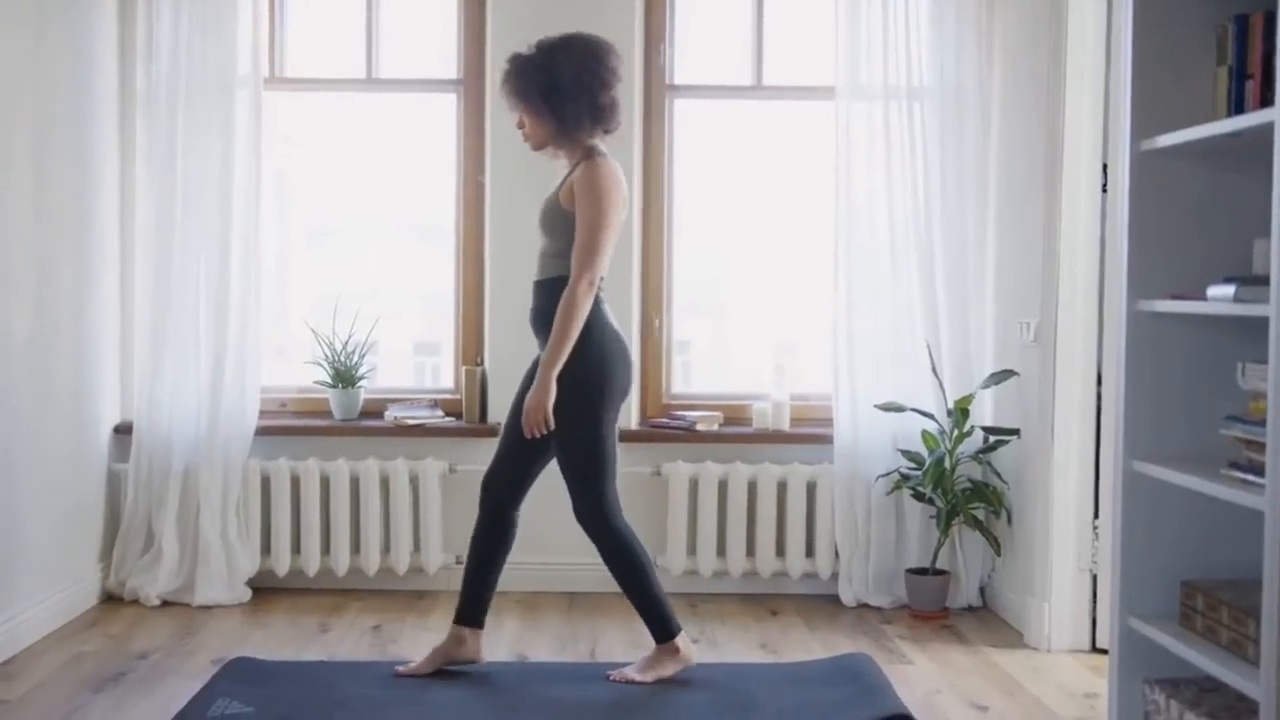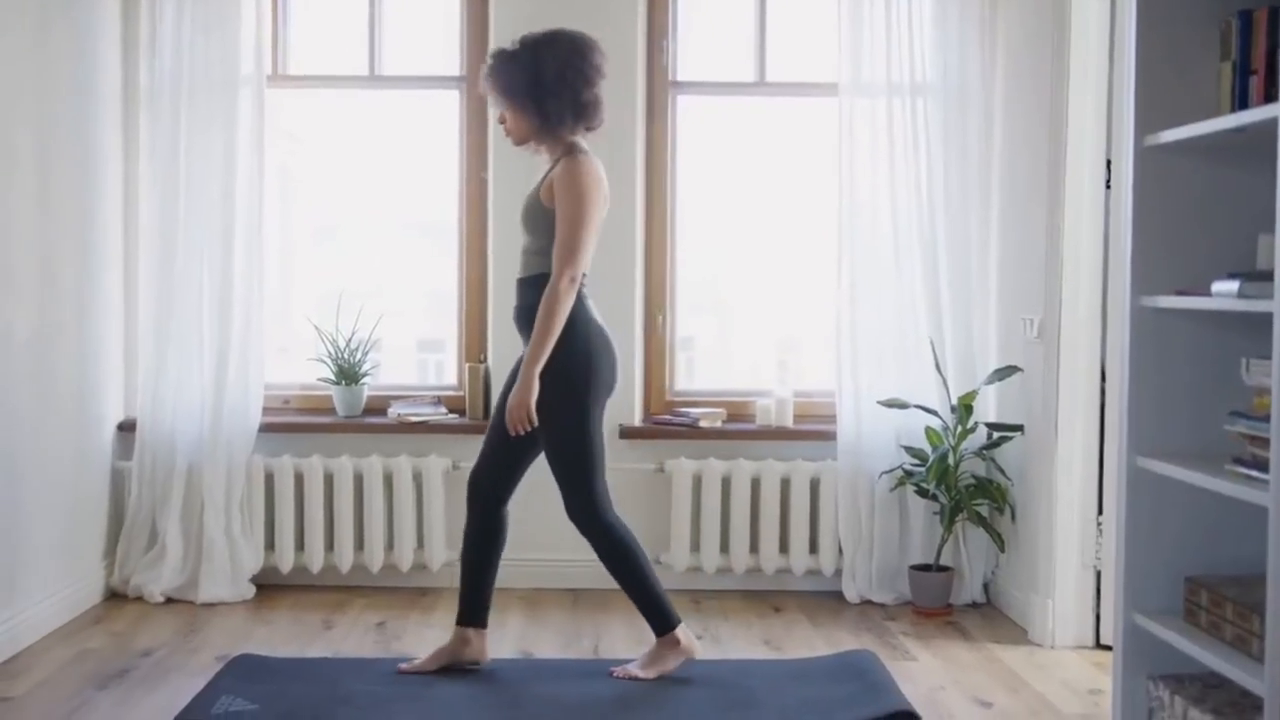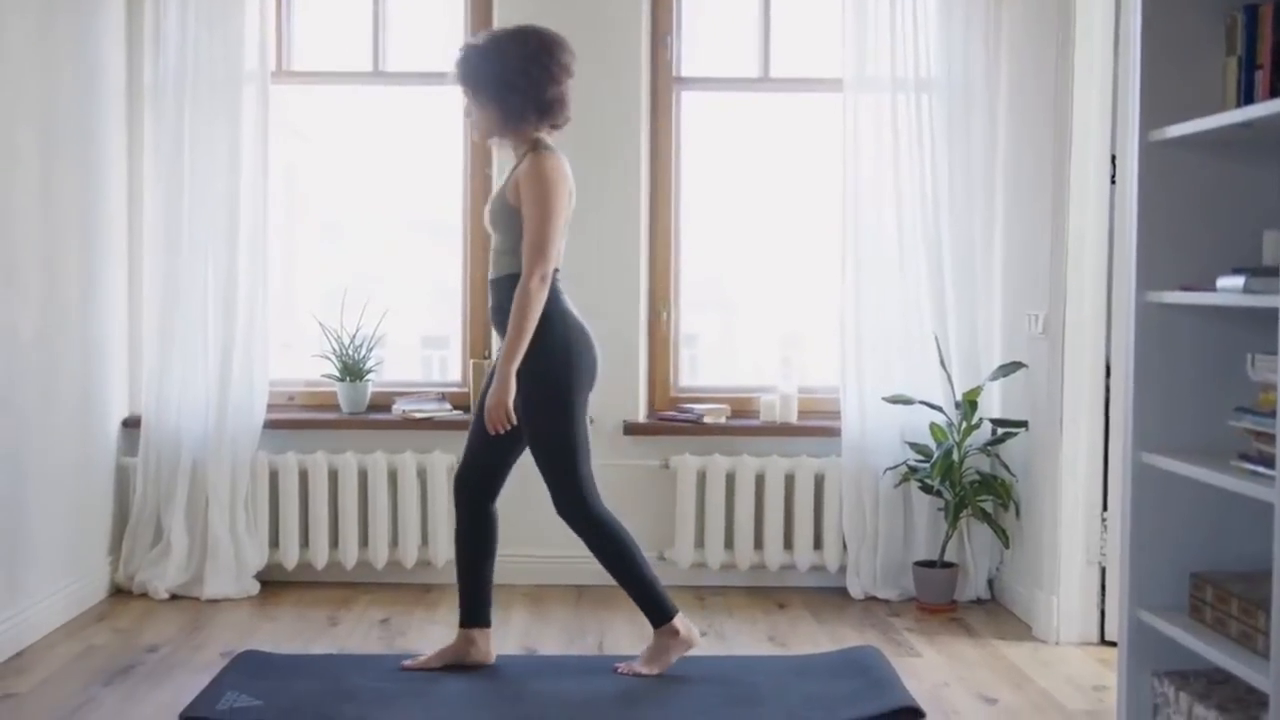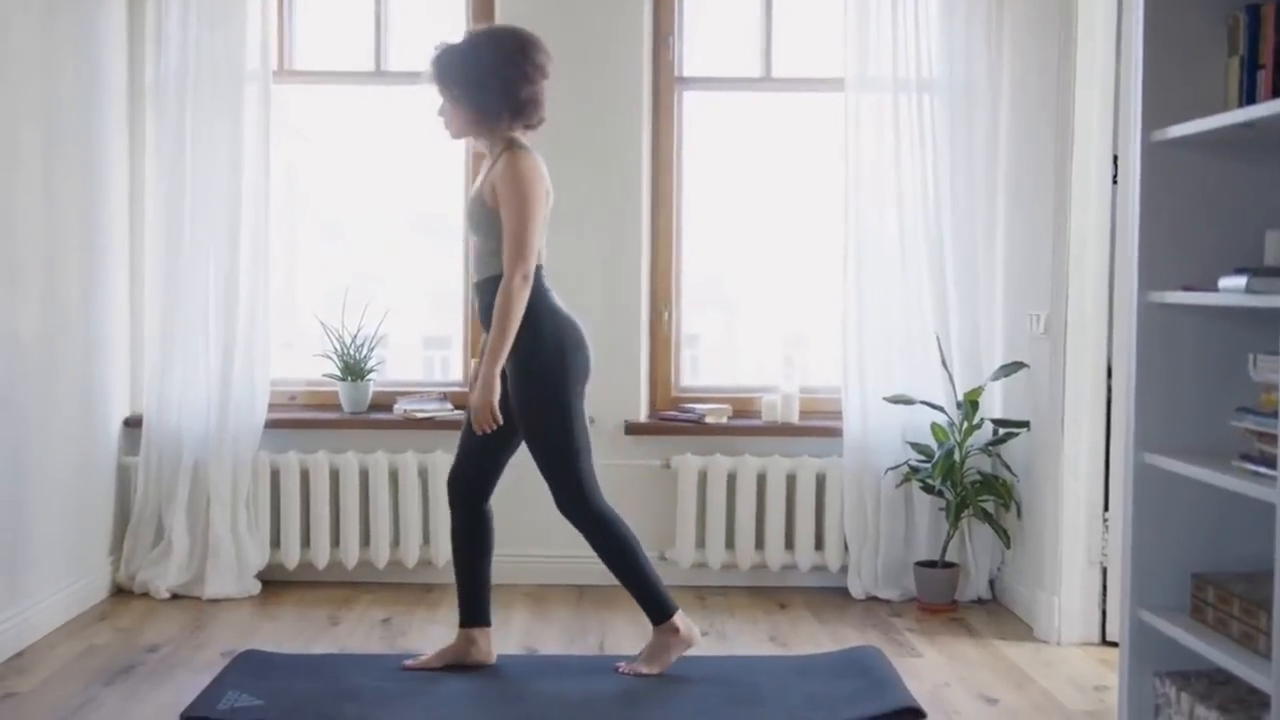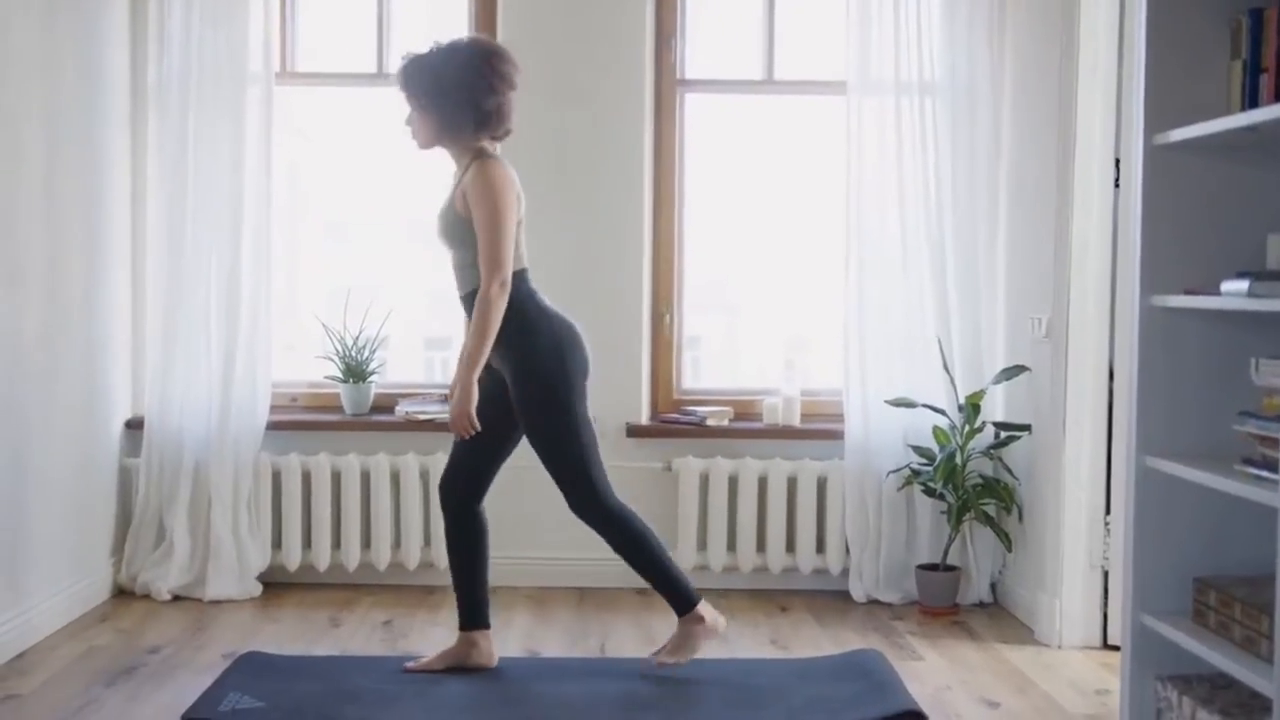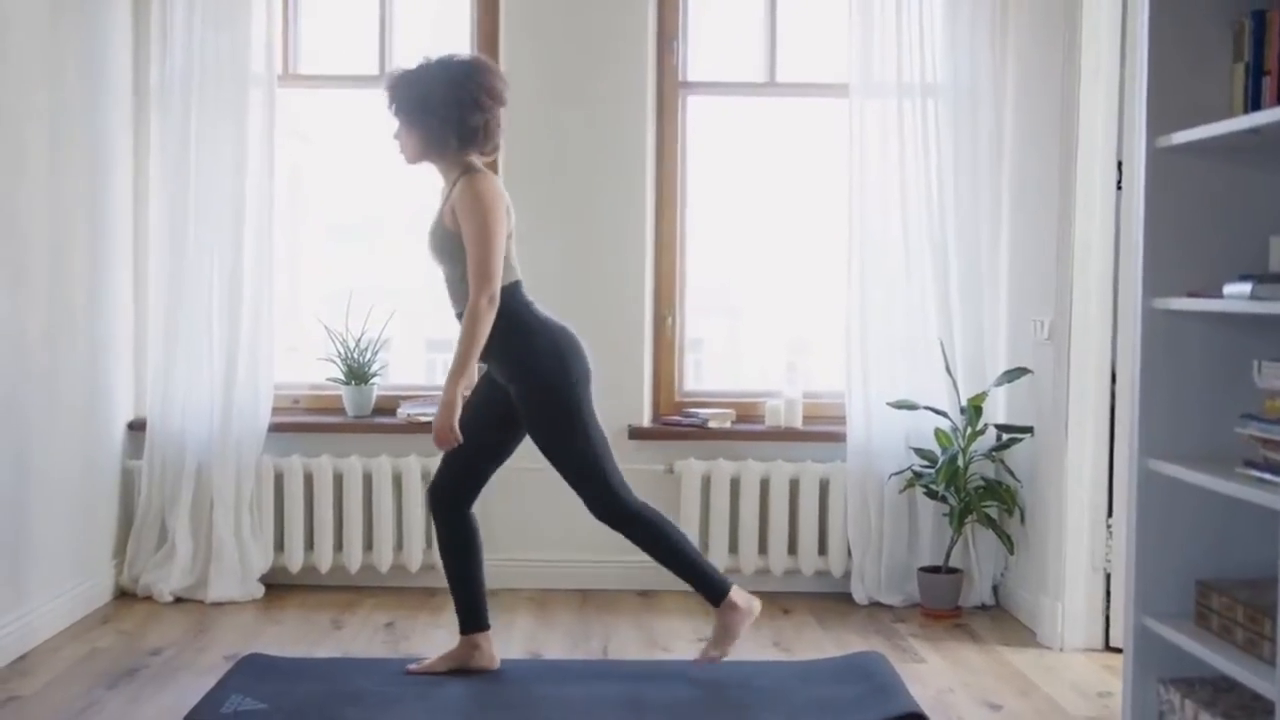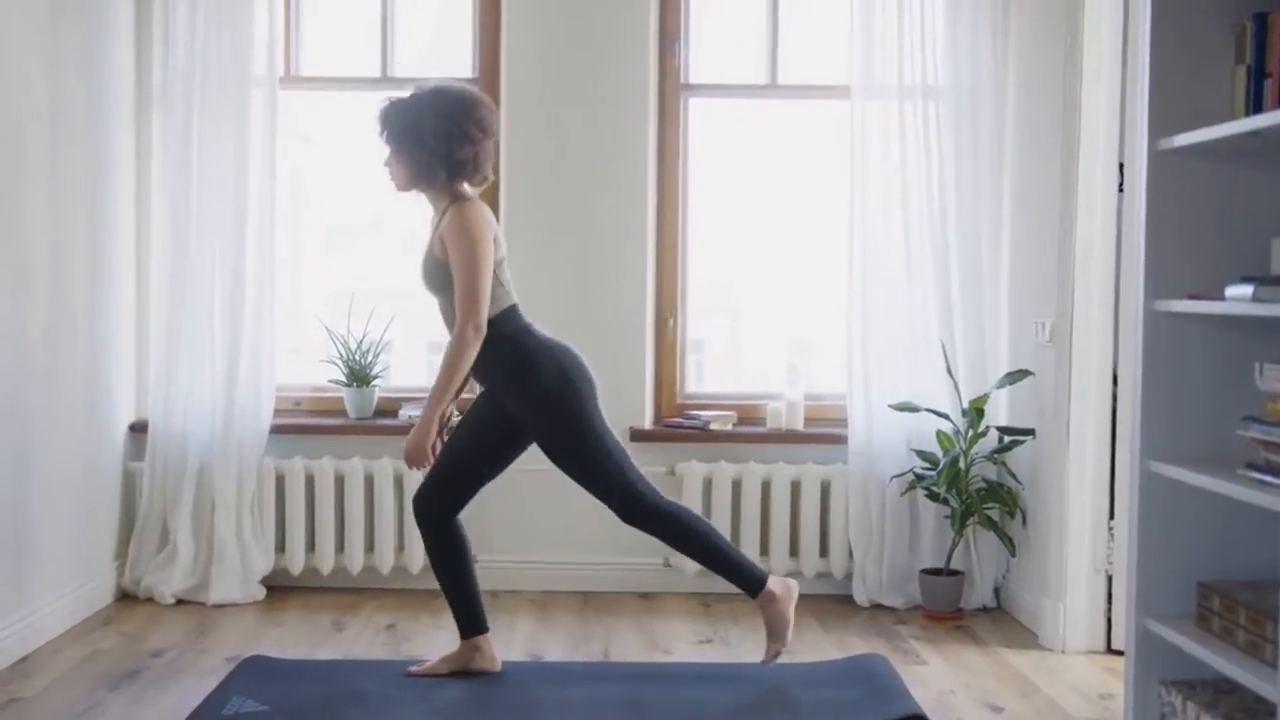
dt=0.1s
person 1, frame 1
left shoulder: (597, 174)
right shoulder: (576, 171)
left elbow: (584, 281)
left wrist: (548, 378)
left hip: (584, 359)
right hip: (564, 354)
left knee: (596, 508)
right knee: (498, 492)
left ankle: (670, 645)
right ankle: (464, 637)
person 1, frame 2
left shoulder: (578, 171)
right shoulder: (560, 167)
left elbow: (564, 280)
left wrist: (528, 376)
left hip: (569, 355)
right hip: (554, 350)
left knee: (587, 504)
right knee: (485, 488)
left ankle: (671, 637)
right ankle: (468, 638)
person 1, frame 3
left shoulder: (543, 167)
right shoulder: (524, 163)
left elbow: (536, 275)
left wrist: (505, 373)
left hip: (549, 352)
right hip: (531, 349)
left knee: (575, 501)
right knee: (472, 488)
left ankle: (671, 627)
right ankle: (473, 638)
person 1, frame 4
left shoulder: (518, 166)
right shoulder: (499, 162)
left elbow: (517, 276)
left wrist: (488, 373)
right wrist: (489, 364)
left hip: (542, 350)
right hip: (522, 346)
left knee: (577, 496)
right knee: (465, 487)
left ankle: (670, 624)
right ankle: (474, 638)
person 1, frame 5
left shoulder: (488, 174)
right shoulder: (471, 173)
left elbow: (496, 283)
left wrist: (468, 381)
right wrist: (476, 370)
left hip: (541, 353)
right hip: (518, 356)
left knee: (590, 499)
right knee: (458, 491)
left ankle: (693, 615)
right ankle: (473, 641)
person 1, frame 6
left shoulder: (476, 189)
right shoulder: (460, 188)
left elbow: (485, 299)
left wrist: (451, 395)
right wrist: (465, 383)
left hip: (539, 362)
right hip: (512, 365)
left knee: (608, 498)
right knee: (447, 496)
left ankle: (728, 602)
right ankle: (475, 644)
person 1, frame 7
left shoulder: (465, 218)
right shoulder: (449, 216)
left elbow: (472, 329)
left wrist: (428, 419)
right wrist: (441, 414)
left hip: (545, 383)
right hip: (513, 389)
left knee: (636, 504)
right knee: (433, 505)
left ankle: (769, 591)
right ankle: (475, 646)
